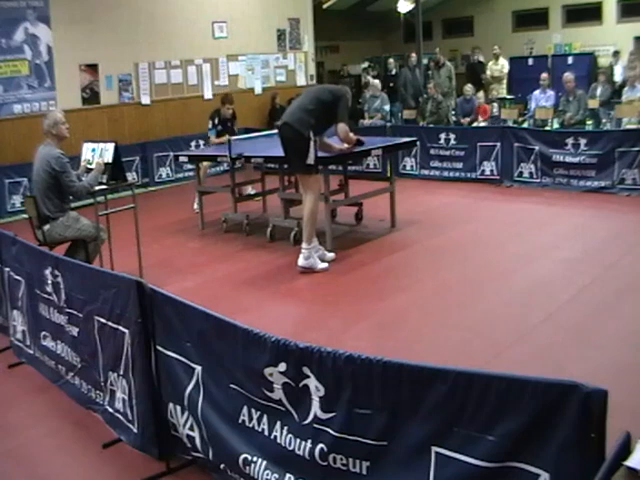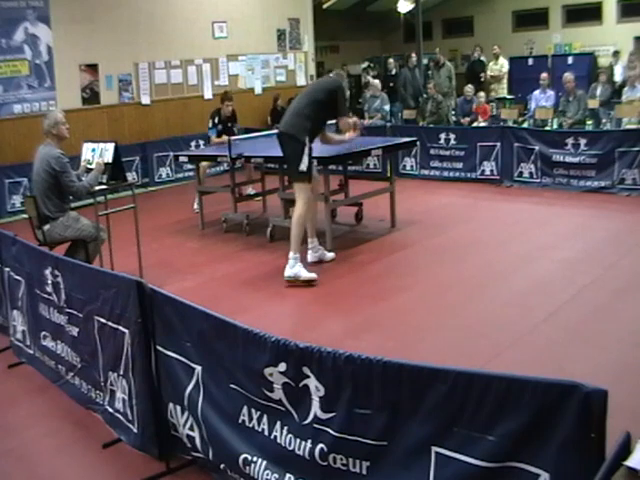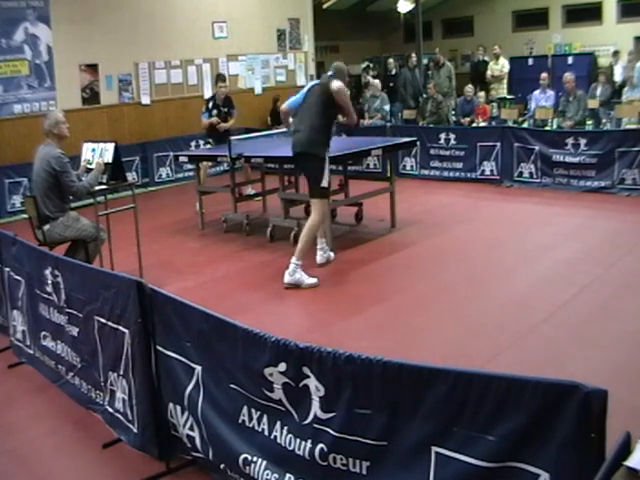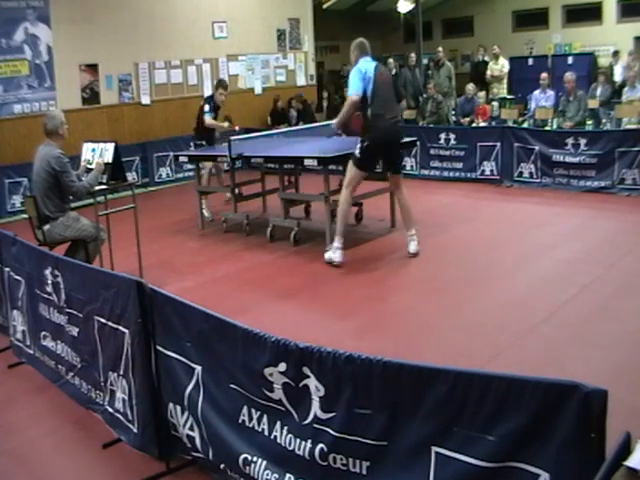
dt=0.7s
person 1, frame 1
left shoulder: (323, 95)
right shoulder: (342, 95)
left elbow: (319, 142)
right elbow: (343, 133)
left wrist: (341, 148)
right wrist: (352, 139)
left hip: (287, 127)
right hip: (299, 130)
left knee: (308, 190)
right knee: (312, 190)
left ankle: (313, 247)
right ankle: (306, 255)
person 1, frame 2
left shoulder: (321, 88)
right shoulder: (338, 85)
left elbow: (322, 136)
right elbow: (344, 125)
left wrist: (344, 138)
right wrist: (353, 125)
left hip: (288, 131)
right hip: (296, 135)
left knee: (312, 188)
right knee: (303, 197)
left ankle: (314, 248)
right ankle: (293, 264)
person 1, frame 3
left shoulder: (311, 86)
right shoulder: (337, 82)
left elbow: (285, 108)
right elbow: (338, 89)
left wrist: (288, 125)
right wrist: (351, 116)
left hip: (298, 146)
right hip: (314, 146)
left knee: (321, 194)
right knee: (319, 209)
left ankle: (323, 248)
right ankle: (294, 270)
person 1, frame 4
left shoulder: (358, 70)
right shoulder: (385, 71)
left elbow: (354, 99)
right elbow: (399, 104)
left wrist: (339, 121)
left hip: (374, 133)
right hip: (394, 131)
left knee: (348, 187)
right knee: (397, 188)
left ankle: (336, 248)
right ankle: (413, 239)
person 2, frame 1
left shoulder: (43, 151)
right shoulder: (56, 156)
right elbow: (78, 192)
left wrist: (81, 171)
right wrist: (96, 172)
left hip: (45, 220)
right hip: (55, 223)
left knee: (88, 230)
right knee: (99, 233)
person 2, frame 2
left shoulder: (43, 151)
right shoulder: (56, 156)
right elbow: (77, 192)
left wrist: (81, 171)
right wrist: (96, 172)
left hip: (45, 220)
right hip: (55, 224)
left knee: (87, 230)
right knee: (98, 233)
person 2, frame 3
left shoulder: (43, 151)
right shoulder: (56, 156)
right elbow: (77, 191)
left wrist: (81, 171)
right wrist: (96, 172)
left hip: (45, 220)
right hip: (54, 224)
left knee: (88, 230)
right knee: (98, 233)
person 2, frame 4
left shoulder: (43, 150)
right shoulder: (56, 156)
right elbow: (77, 192)
left wrist: (81, 171)
right wrist: (96, 172)
left hip: (44, 221)
right hip: (54, 224)
left knee: (87, 229)
right knee: (98, 233)
person 3, frame 1
left shoulder: (232, 114)
right shoulder: (214, 117)
right elbow: (212, 141)
left wrist: (232, 137)
right wrist: (222, 139)
right hip: (216, 145)
right knee: (204, 165)
left ankle: (247, 188)
right ankle: (197, 199)
person 3, frame 2
left shoulder: (233, 113)
right shoulder: (214, 116)
left elbow: (235, 132)
right elbow: (212, 140)
left wrist: (233, 136)
right wrist: (222, 139)
right hip: (216, 145)
right knee: (203, 165)
left ankle: (248, 189)
right ankle: (198, 199)
person 3, frame 3
left shoulder: (229, 100)
right shoulder: (209, 103)
right elbow: (203, 125)
left wrist: (227, 125)
right wrist: (210, 121)
left hip: (227, 138)
right hip: (212, 139)
right knee: (204, 164)
left ankle: (247, 189)
person 3, frame 4
left shoulder: (218, 103)
right shoulder: (208, 102)
right elbow: (207, 122)
left wrist: (222, 127)
right wrist: (222, 125)
left hip: (210, 138)
right hip: (200, 139)
left knee: (218, 165)
right knee: (208, 166)
left ankle: (228, 192)
right ankle: (203, 205)
